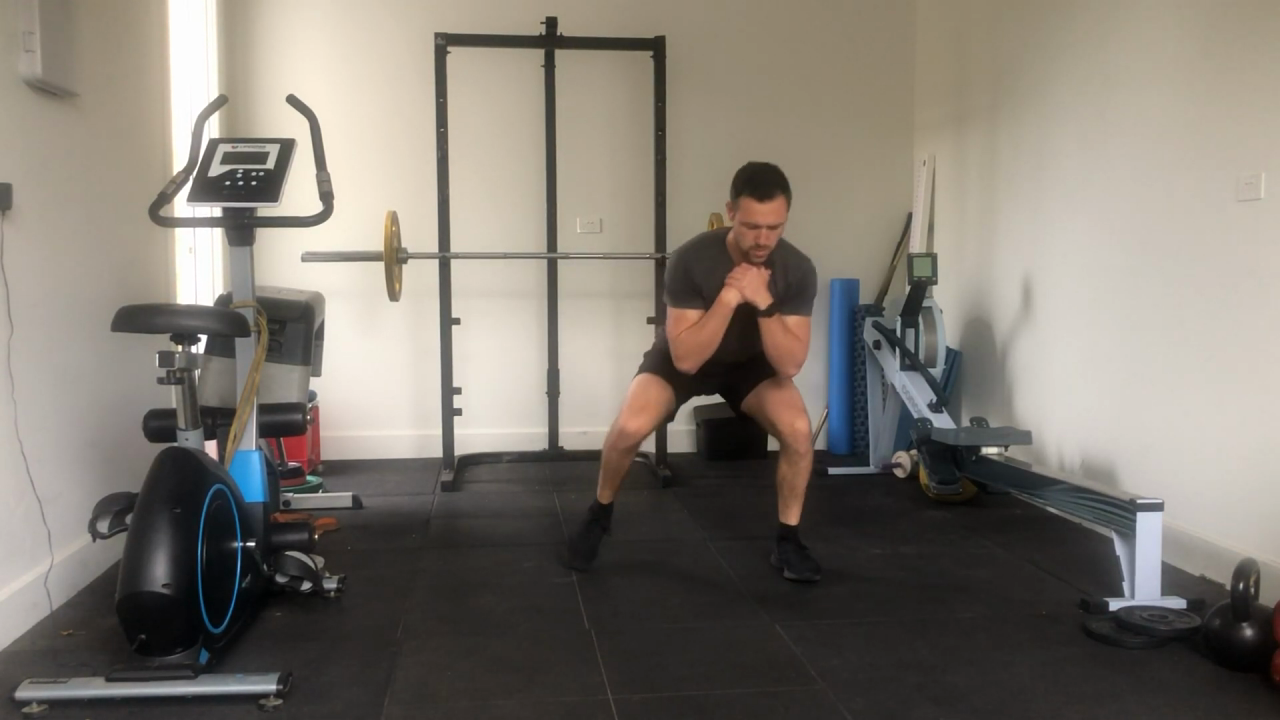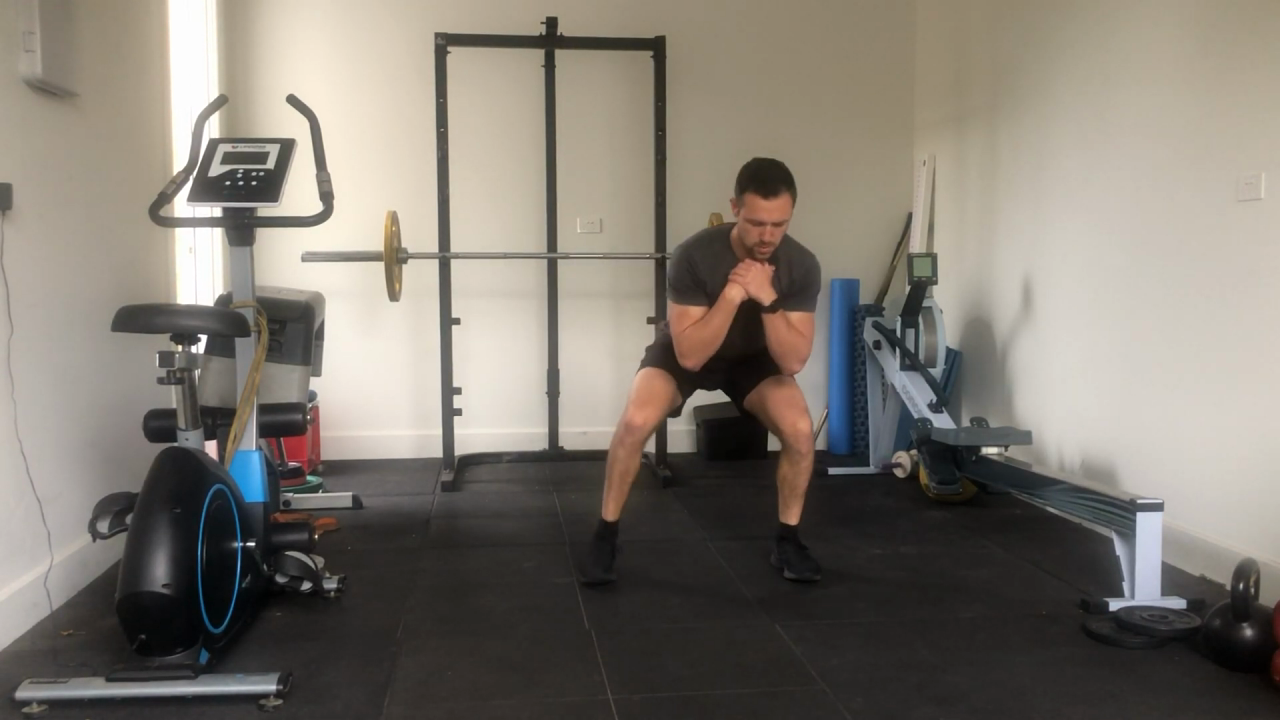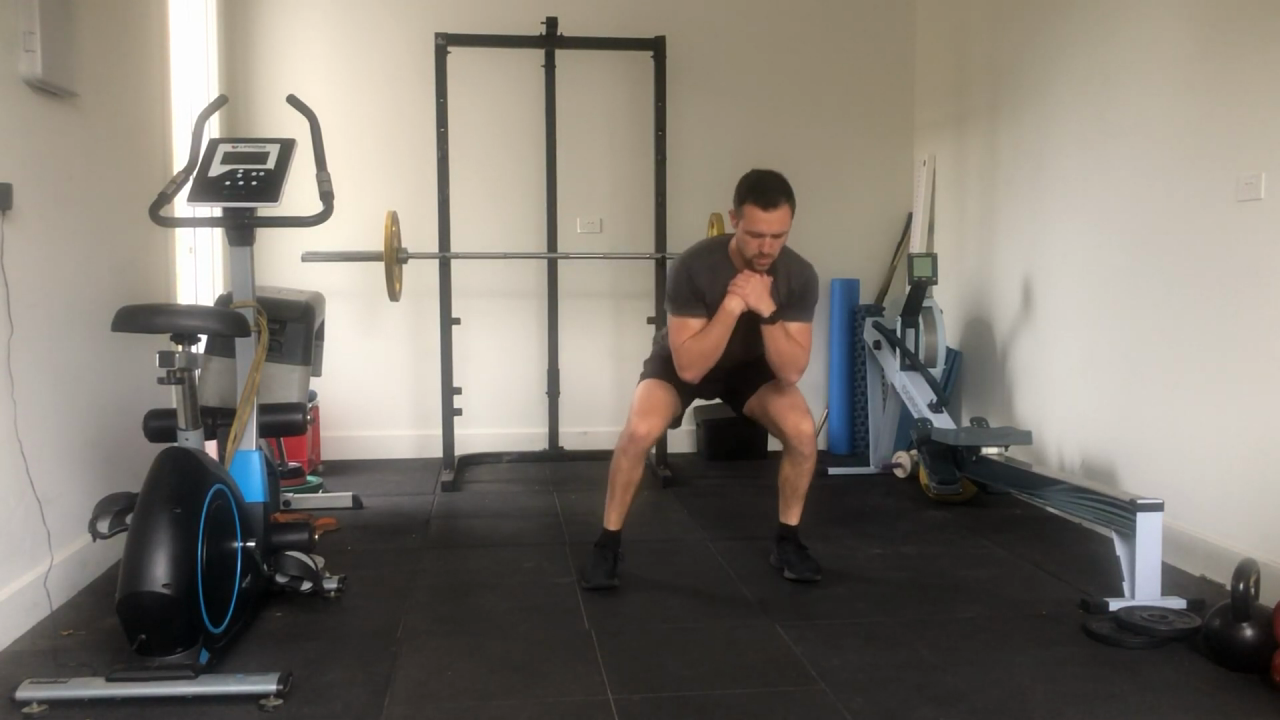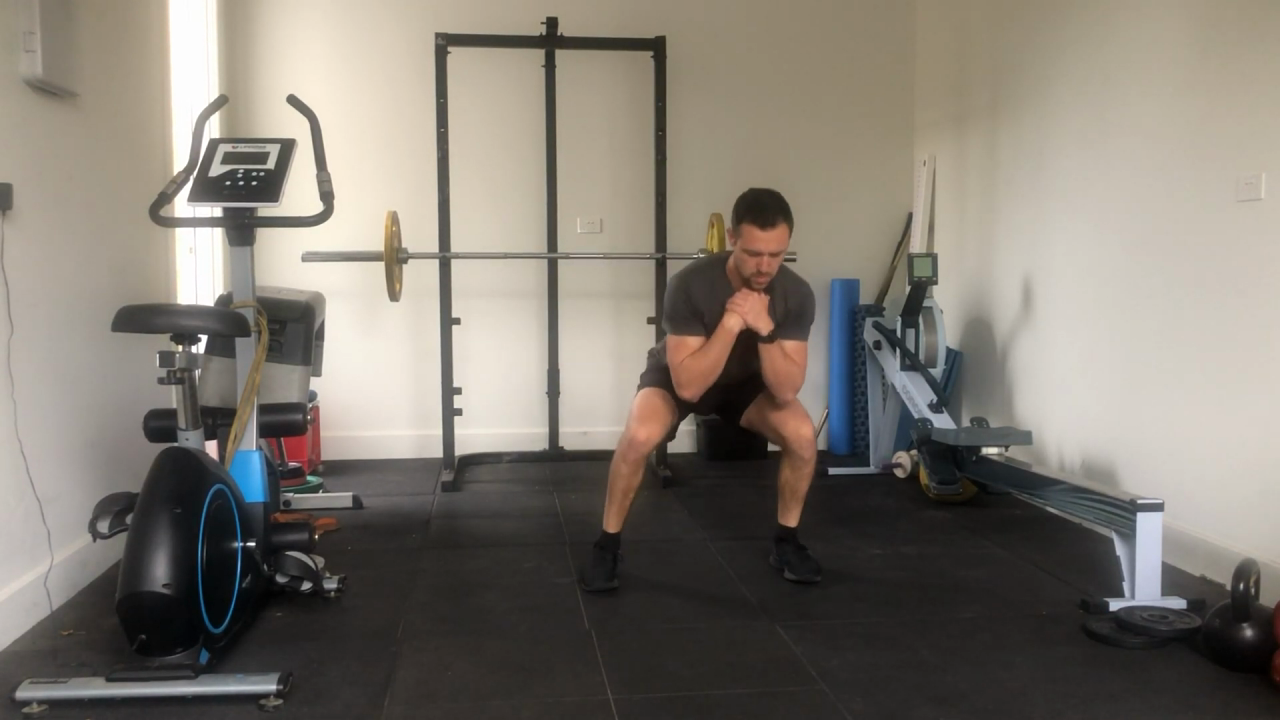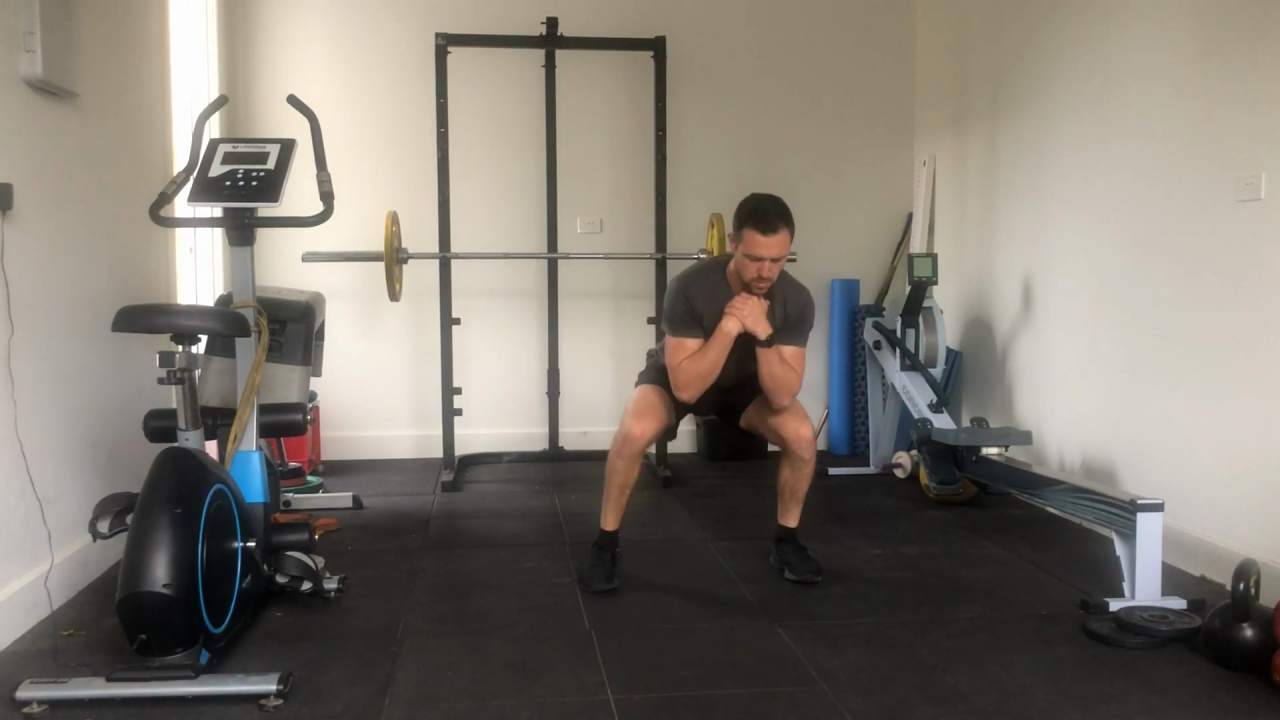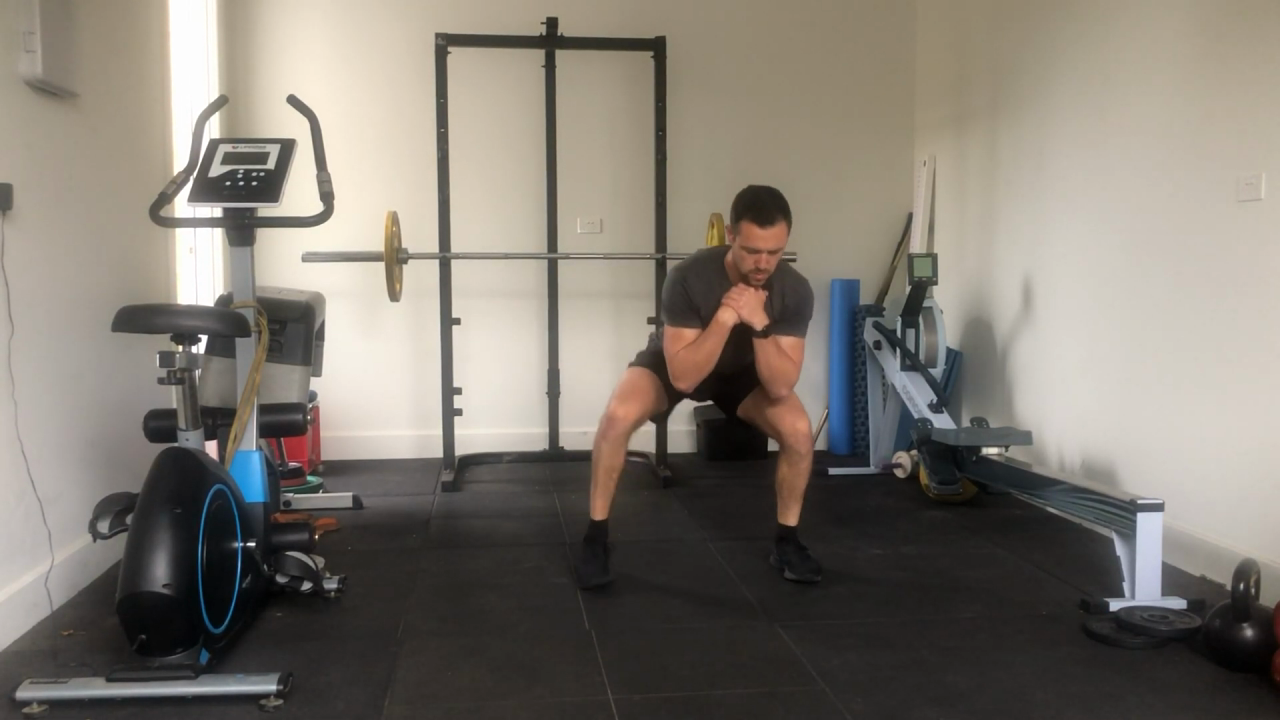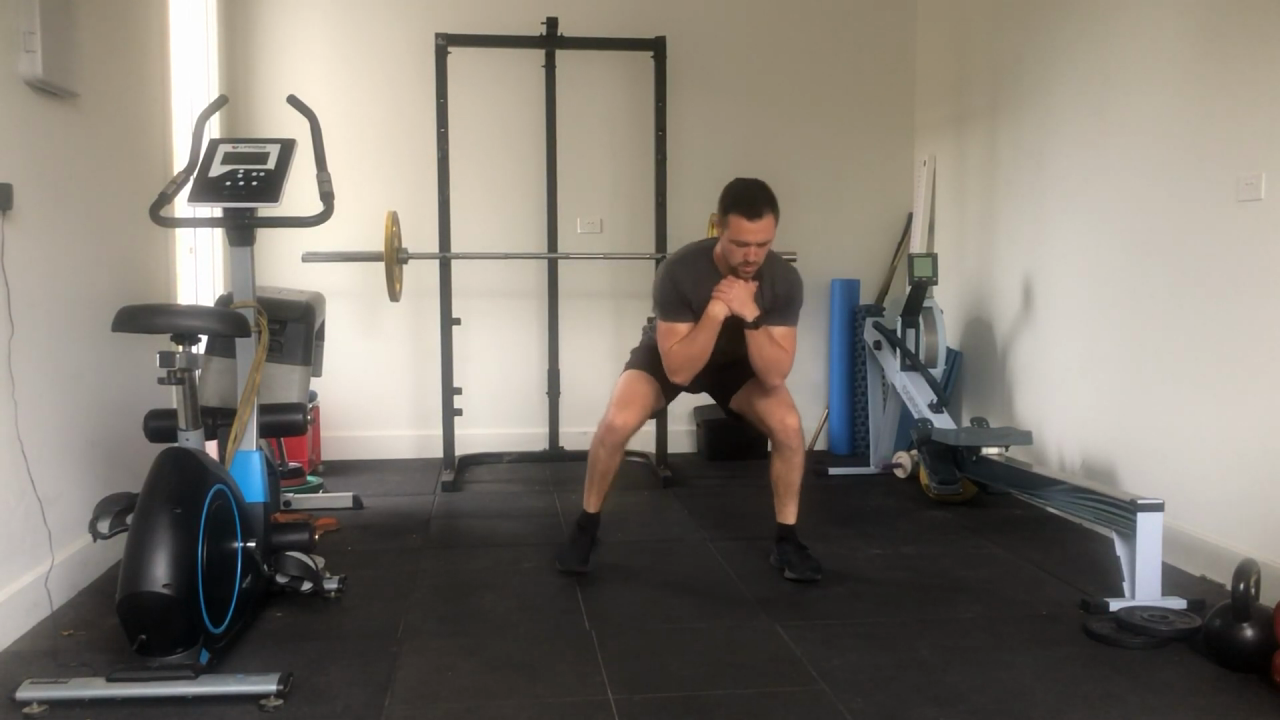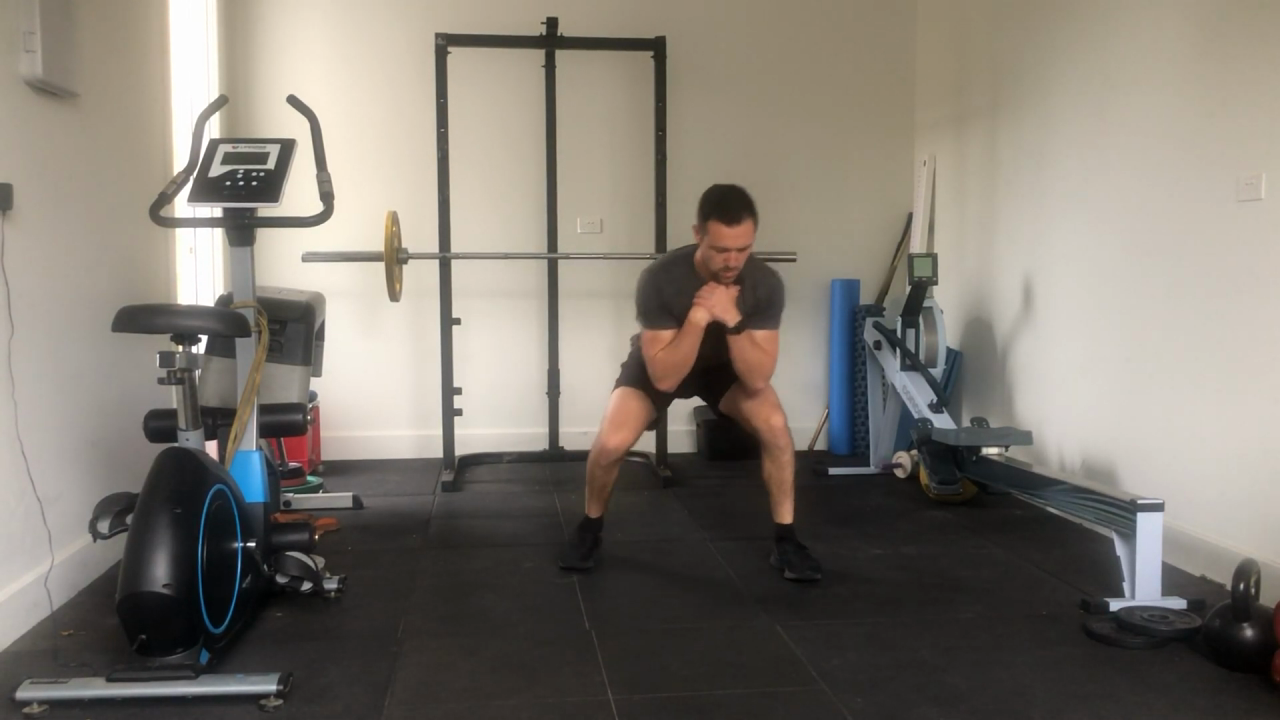
dt=0.1s
person 1, frame 1
left shoulder: (799, 270)
right shoulder: (691, 260)
left elbow: (790, 365)
right elbow: (685, 359)
left wrist: (764, 302)
right wrist: (728, 298)
left hip: (751, 359)
right hip: (683, 355)
left knee: (799, 432)
right knee: (630, 428)
left ankle: (788, 539)
right ankle: (600, 512)
person 1, frame 2
left shoulder: (801, 266)
right shoulder: (695, 255)
left elbow: (793, 362)
right elbow: (689, 355)
left wrist: (768, 299)
right wrist: (731, 295)
left hip: (752, 355)
right hip: (683, 350)
left knee: (799, 432)
right knee: (636, 422)
left ankle: (787, 539)
right ankle: (606, 534)
person 1, frame 3
left shoulder: (800, 276)
right shoulder: (693, 267)
left elbow: (791, 372)
right elbow: (689, 368)
left wrist: (767, 310)
right wrist: (731, 306)
left hip: (750, 363)
right hip: (682, 360)
left knee: (802, 433)
right knee: (639, 431)
left ankle: (787, 538)
right ankle: (608, 543)
person 1, frame 4
left shoulder: (797, 294)
right shoulder: (691, 284)
left elbow: (786, 391)
right elbow: (688, 386)
left wrist: (765, 327)
right wrist: (730, 324)
left hip: (746, 378)
right hip: (677, 373)
left knee: (802, 437)
right knee: (638, 437)
left ankle: (786, 541)
right ankle: (607, 545)
person 1, frame 5
left shoulder: (796, 300)
right shoulder: (690, 287)
left elbow: (783, 397)
right elbow: (685, 388)
left wrist: (763, 332)
right wrist: (728, 327)
left hip: (745, 380)
right hip: (676, 373)
left knee: (802, 437)
right knee: (634, 433)
left ankle: (786, 541)
right ankle: (606, 544)
person 1, frame 6
left shoulder: (795, 290)
right shoulder: (689, 277)
left elbow: (780, 387)
right elbow: (682, 378)
left wrist: (760, 323)
right wrist: (724, 318)
left hip: (742, 368)
right hip: (673, 359)
left knee: (798, 430)
right knee: (617, 416)
left ankle: (786, 540)
right ankle: (596, 537)
person 1, frame 7
left shoulder: (785, 280)
right shoulder: (679, 271)
left elbow: (774, 377)
right elbow: (678, 372)
left wrist: (751, 315)
right wrist: (715, 312)
left hip: (737, 359)
right hip: (668, 354)
left knee: (789, 426)
right knee: (617, 424)
left ankle: (786, 538)
right ankle: (587, 523)
person 1, frame 8
left shoulder: (766, 284)
right shoulder: (660, 279)
left elbow: (759, 380)
right elbow: (664, 380)
left wrist: (733, 320)
right wrist: (695, 320)
left hip: (728, 364)
right hip: (658, 362)
left knee: (774, 426)
right knee: (611, 444)
left ankle: (786, 539)
right ankle: (591, 526)
